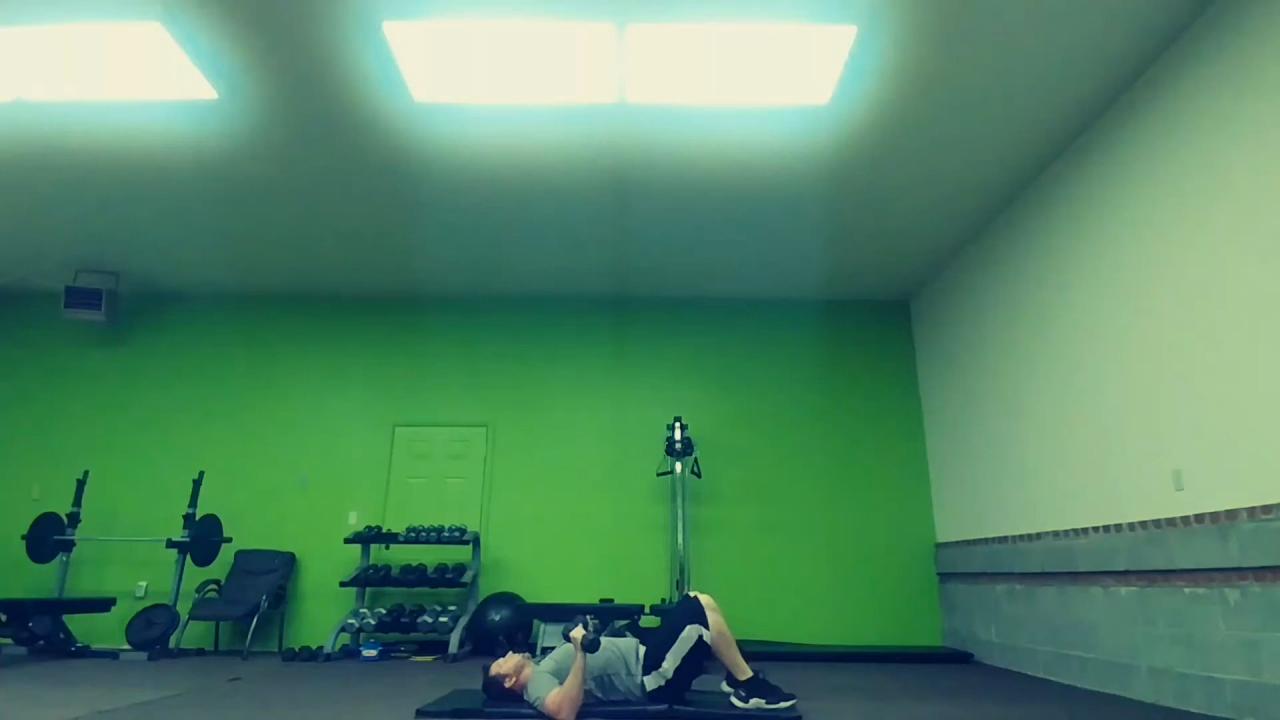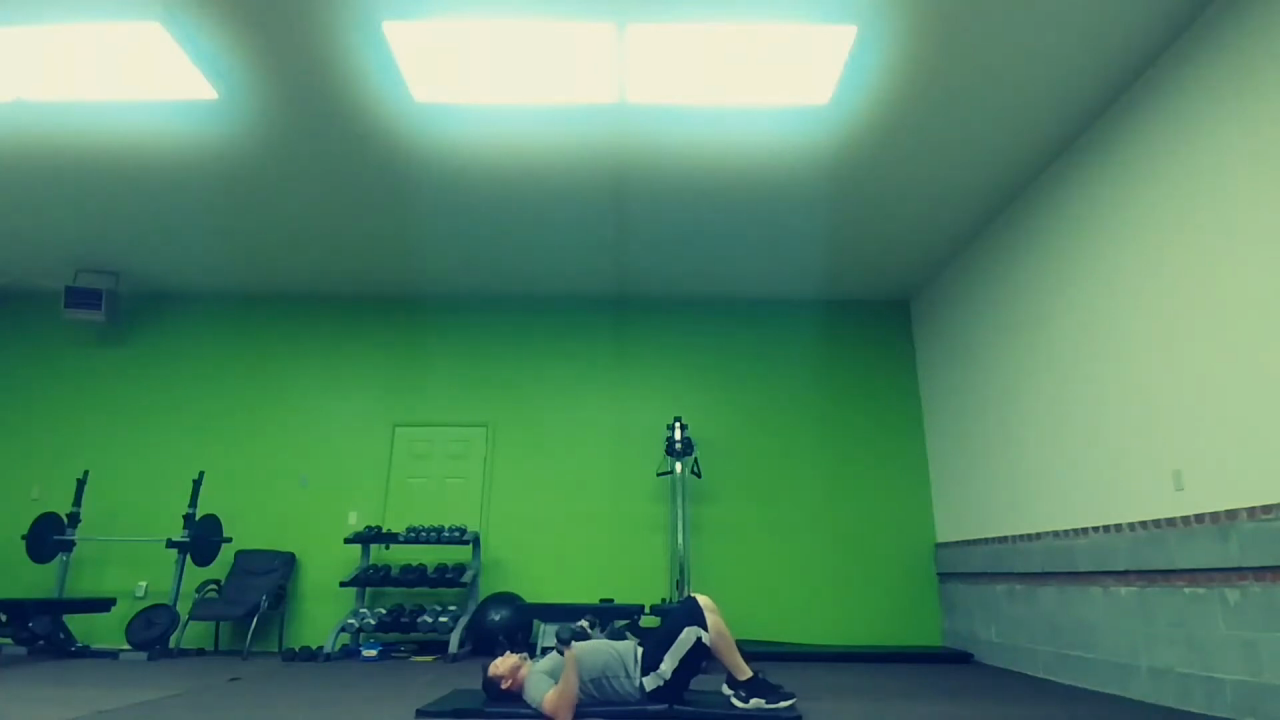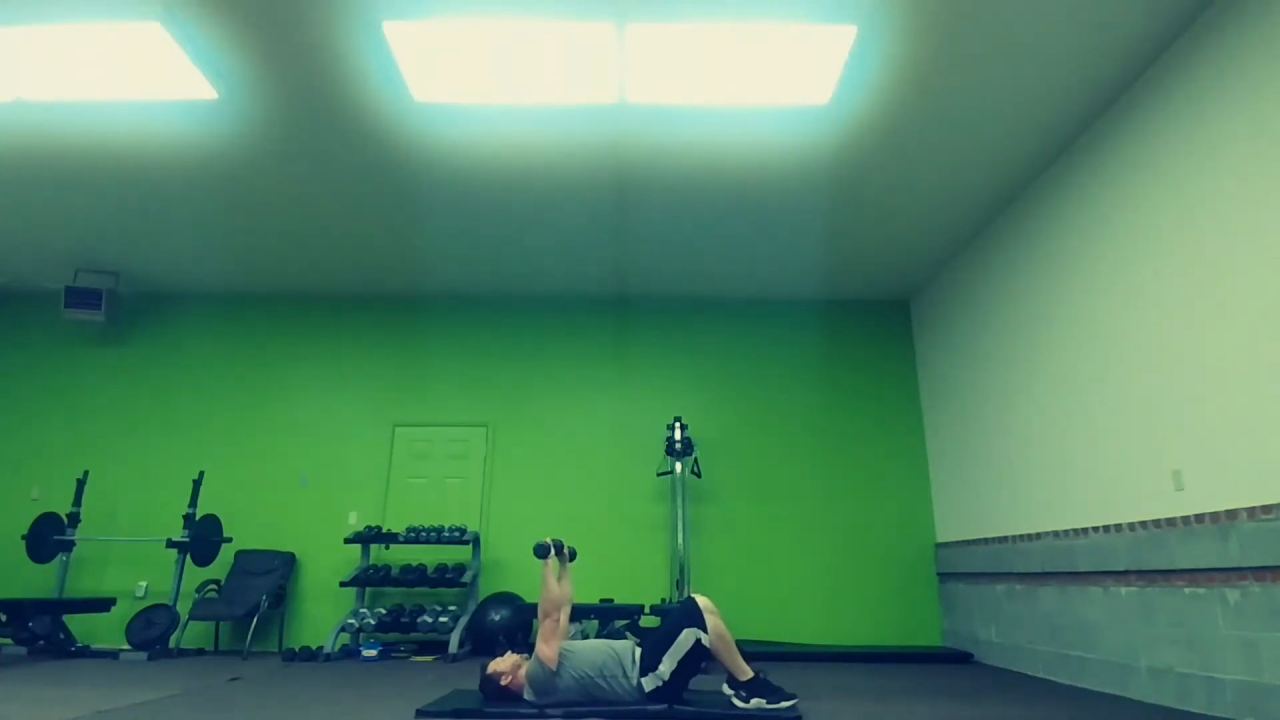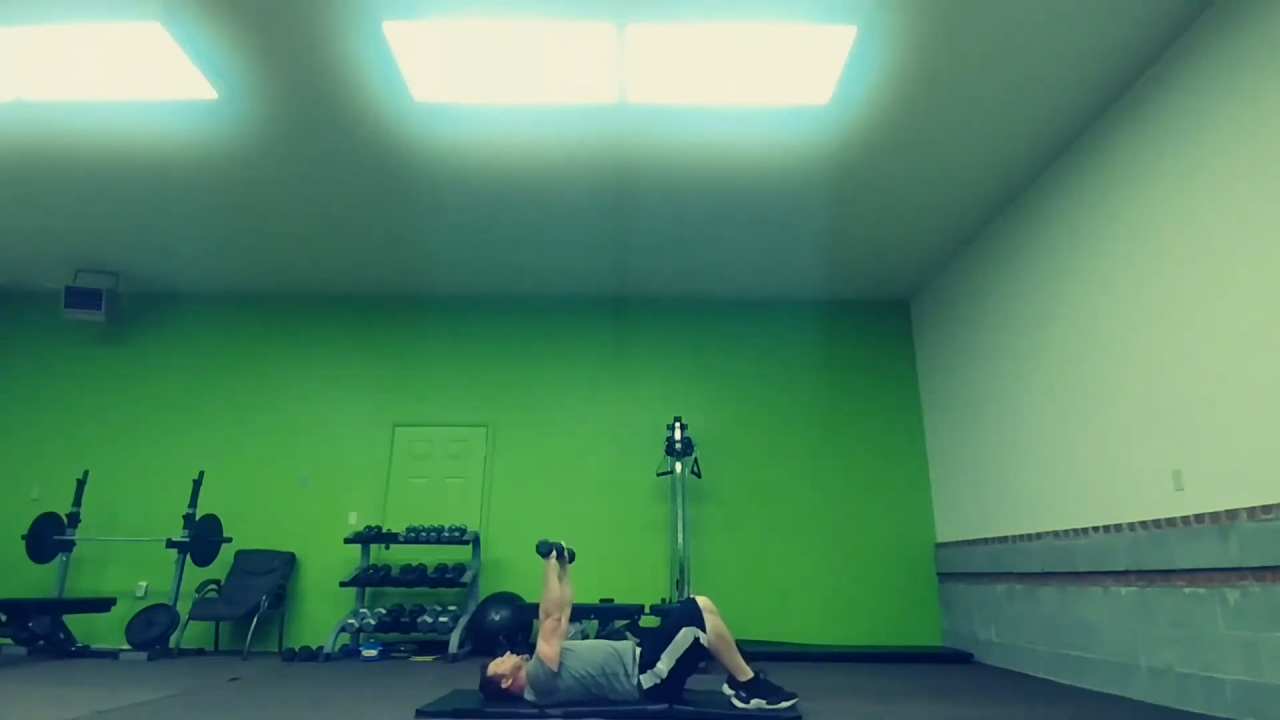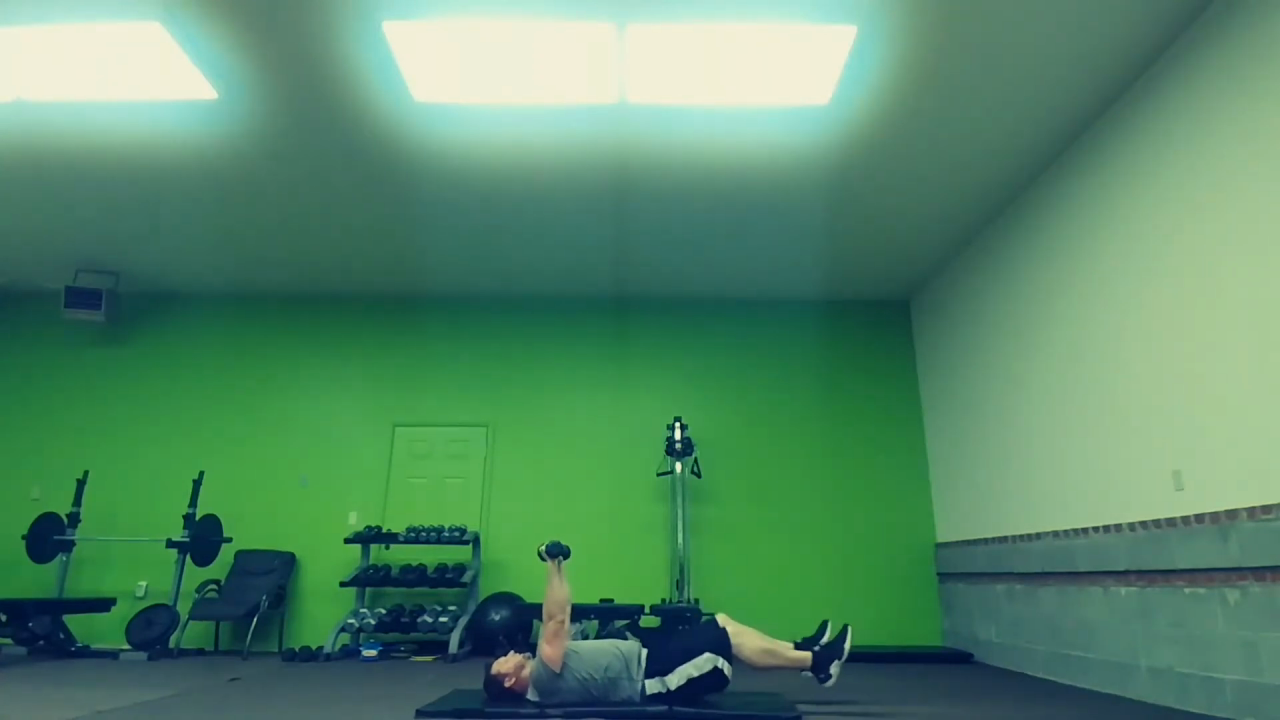
dt=1s
person 1, frame 1
left shoulder: (543, 670)
right shoulder: (536, 684)
left wrist: (582, 643)
right wrist: (581, 653)
left hip: (643, 657)
right hip: (650, 678)
left knee: (699, 602)
right knee: (701, 612)
left ankle: (738, 678)
right ankle: (749, 688)
person 1, frame 2
left shoulder: (541, 669)
right shoulder: (533, 683)
left wrist: (580, 637)
right wrist: (569, 655)
left hip: (641, 659)
right hip: (648, 679)
left knee: (700, 604)
right knee: (700, 613)
left ankle: (739, 681)
right ankle: (748, 688)
person 1, frame 3
left shoulder: (544, 666)
right shoulder: (538, 680)
left elbow: (563, 611)
right elbow: (549, 618)
left wrist: (564, 565)
right wrist: (547, 564)
left hip: (642, 664)
right hip: (647, 679)
left knee: (698, 606)
right knee: (699, 611)
left ankle: (742, 681)
right ankle: (748, 686)
person 1, frame 4
left shoulder: (543, 670)
right shoulder: (540, 680)
left elbow: (563, 614)
right elbow: (551, 618)
left wrist: (564, 567)
right wrist: (550, 565)
left hip: (641, 663)
right hip: (646, 679)
left knee: (699, 608)
right knee: (699, 611)
left ankle: (741, 681)
right ankle: (749, 687)
person 1, frame 5
left shoulder: (546, 671)
right shoulder: (543, 679)
left elbow: (560, 619)
right elbow: (555, 620)
left wrist: (559, 567)
right wrist: (551, 567)
left hip: (645, 660)
right hip: (649, 680)
left knee: (720, 625)
right knee: (727, 640)
left ankle: (802, 651)
right ankle: (817, 662)
